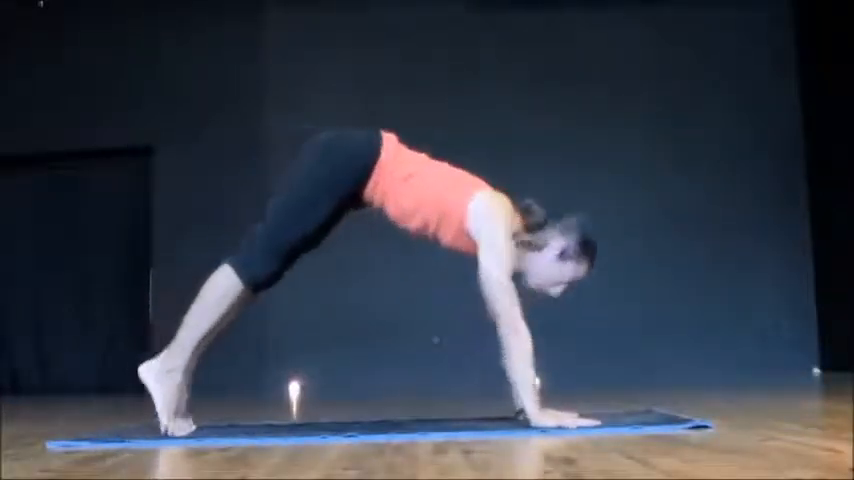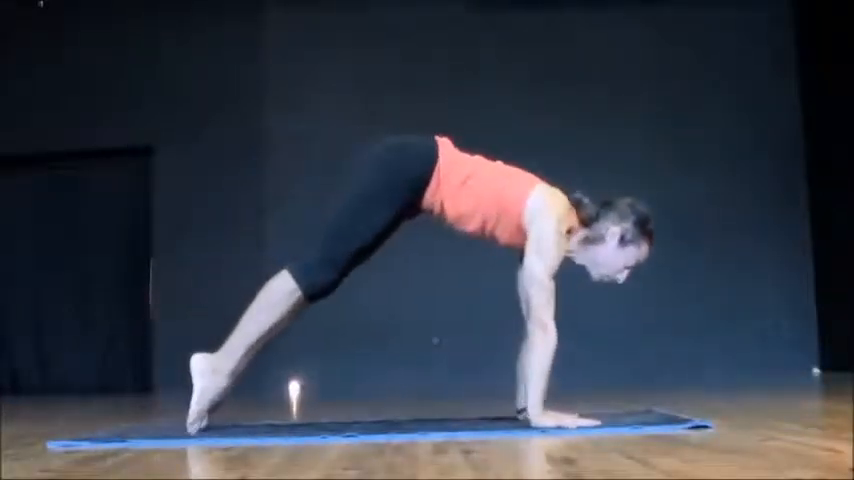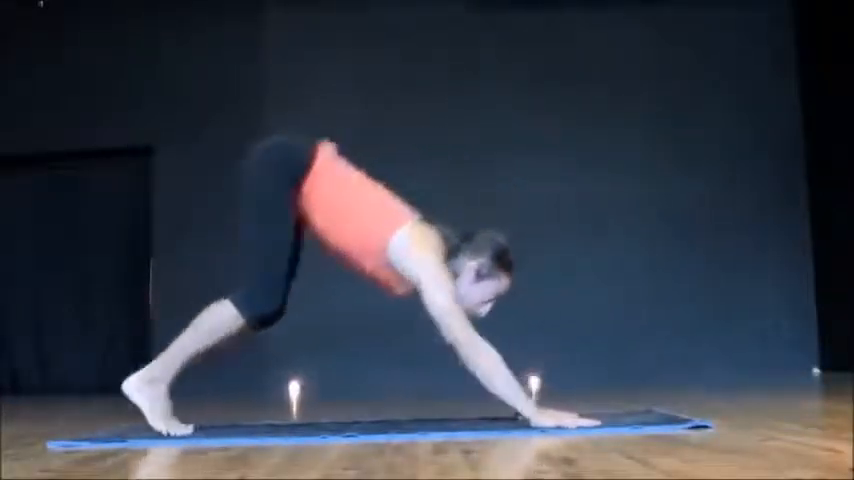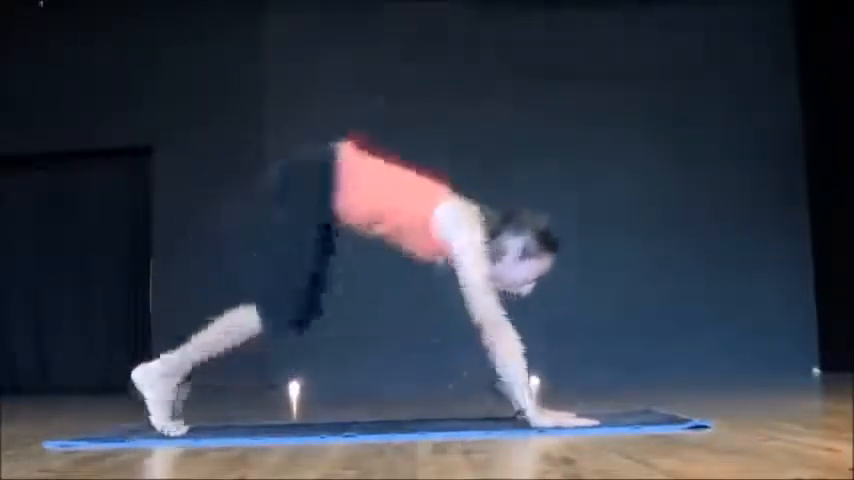
dt=0.5s
person 1, frame 1
left shoulder: (503, 232)
right shoulder: (497, 227)
left elbow: (509, 326)
right elbow: (511, 326)
left wrist: (526, 404)
right wrist: (535, 412)
left hip: (359, 168)
right hip: (353, 161)
left knee: (264, 267)
right knee: (258, 261)
left ankle: (176, 375)
right ankle: (171, 367)
person 1, frame 2
left shoulder: (555, 231)
right shoulder: (552, 221)
left elbow: (535, 325)
right elbow: (541, 325)
left wrist: (526, 404)
right wrist: (537, 412)
left hip: (415, 175)
right hip: (410, 168)
left knee: (323, 275)
right knee: (320, 269)
left ankle: (222, 369)
right ankle: (221, 365)
person 1, frame 3
left shoulder: (425, 261)
right shoulder: (425, 264)
left elbow: (467, 346)
right elbow: (468, 345)
left wrist: (526, 404)
right wrist: (534, 412)
left hip: (304, 174)
right hip: (290, 170)
left knee: (266, 304)
right knee: (262, 303)
left ankle: (156, 375)
right ankle: (155, 378)
person 1, frame 4
left shoulder: (474, 233)
right shoulder: (464, 233)
left elbow: (491, 325)
right elbow: (491, 325)
left wrist: (522, 400)
right wrist: (531, 409)
left hip: (327, 182)
right hip: (323, 176)
left knee: (301, 310)
right knee: (286, 307)
left ankle: (171, 370)
right ankle: (165, 370)
